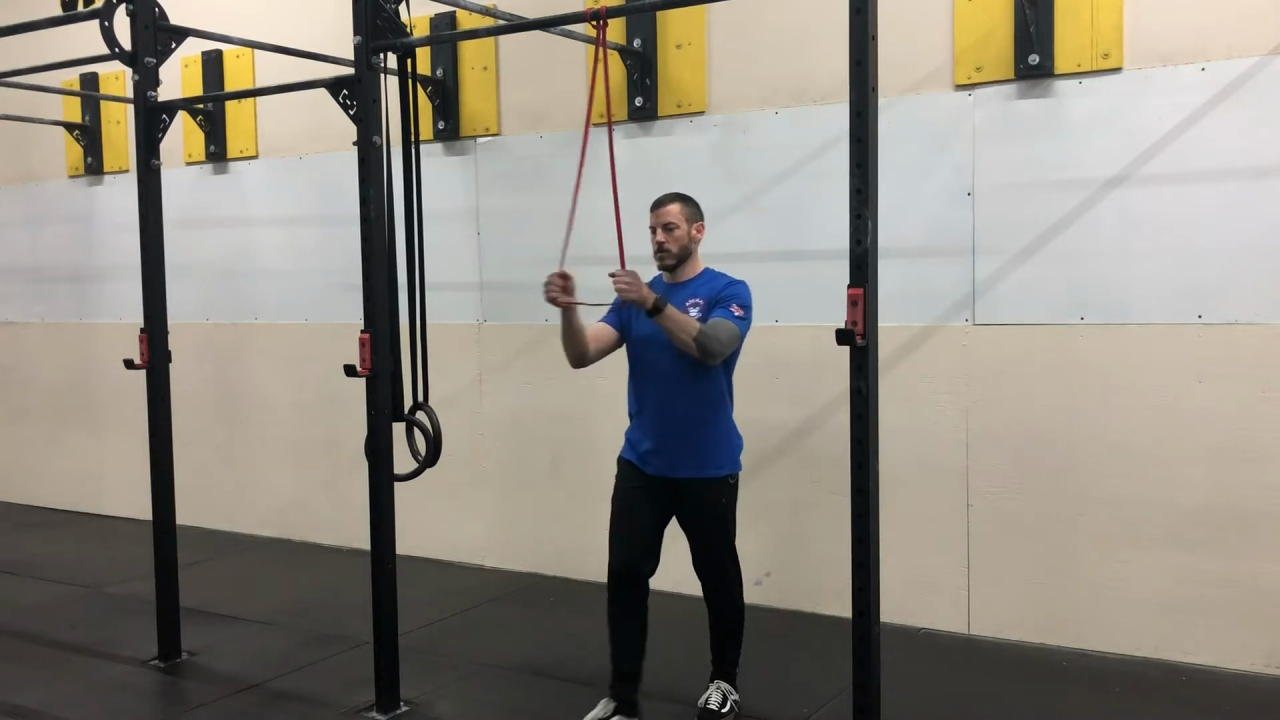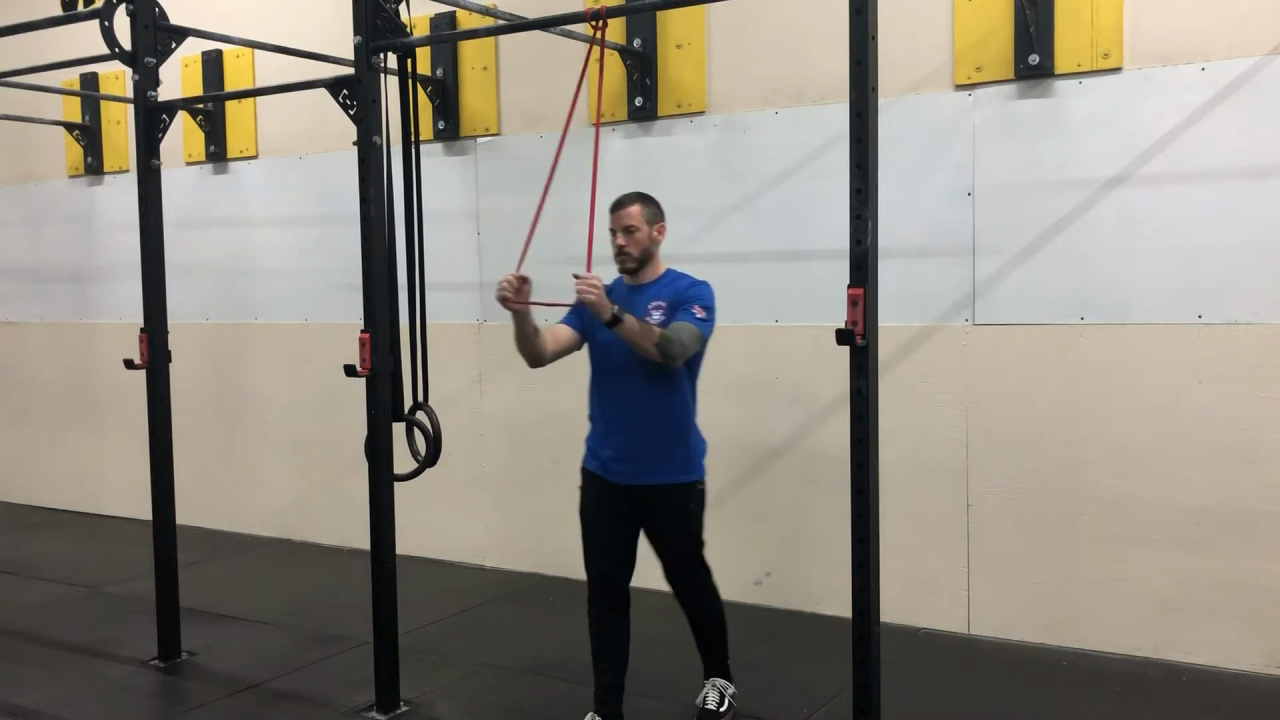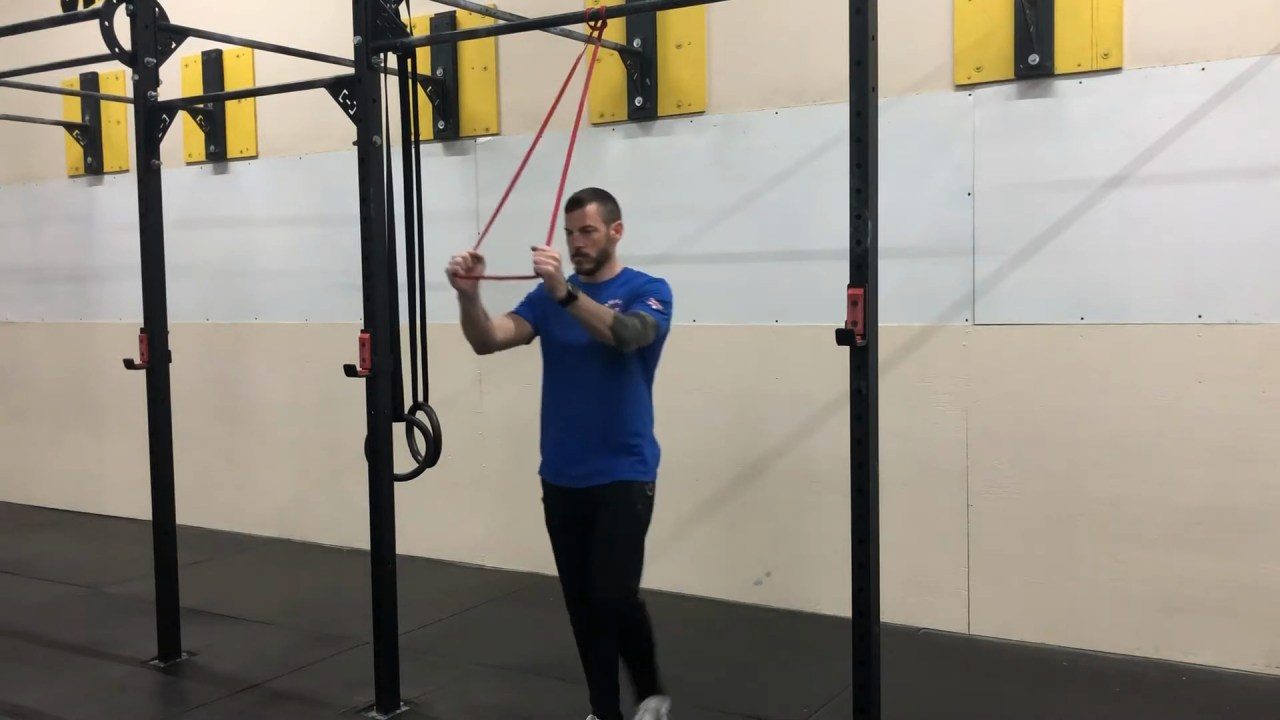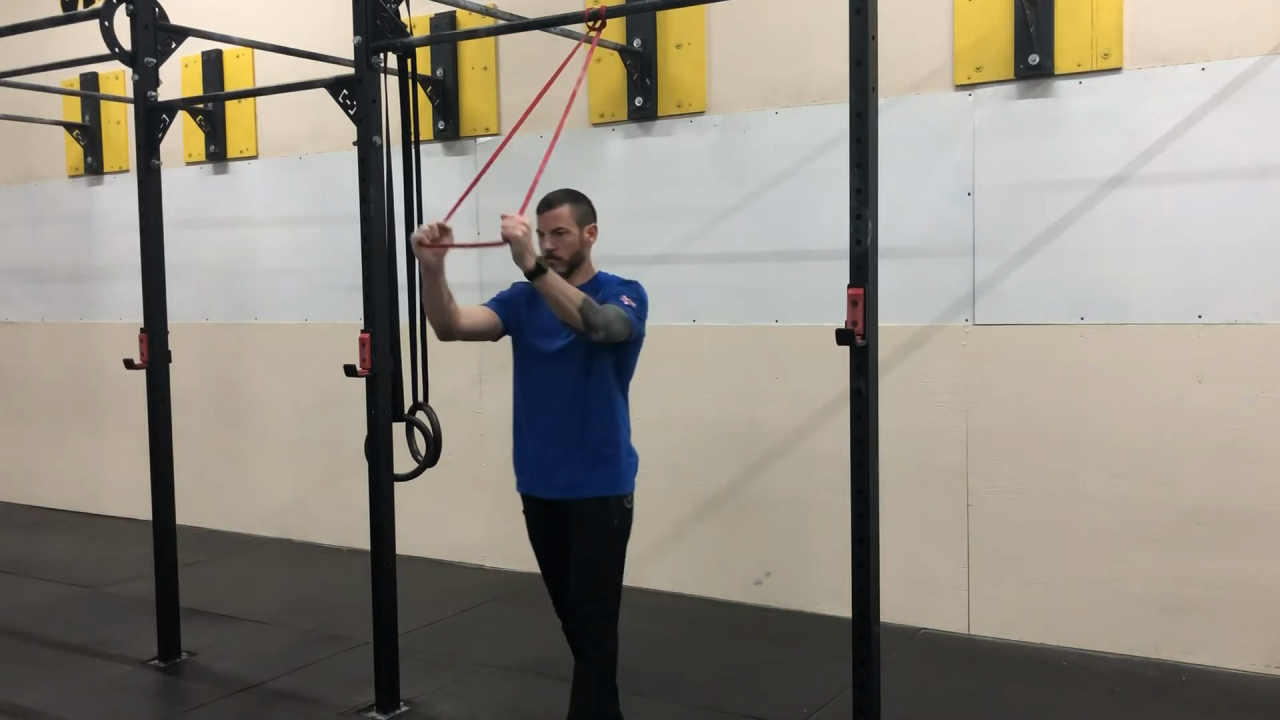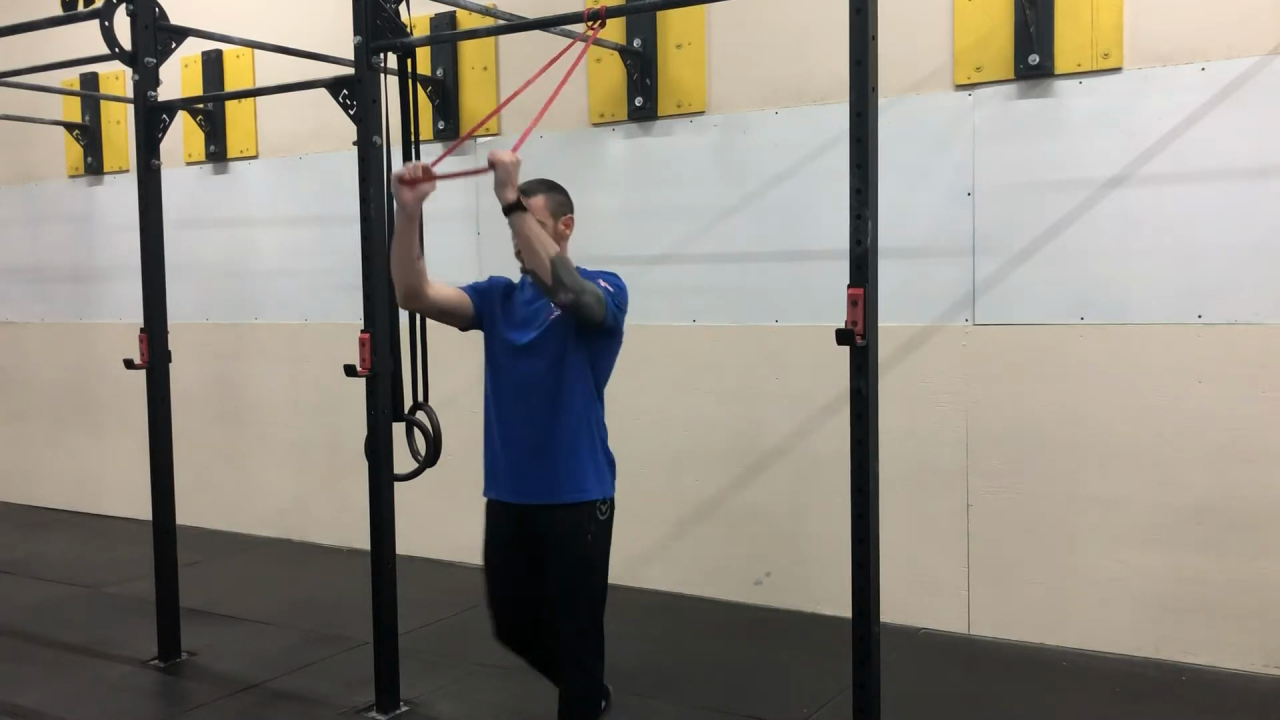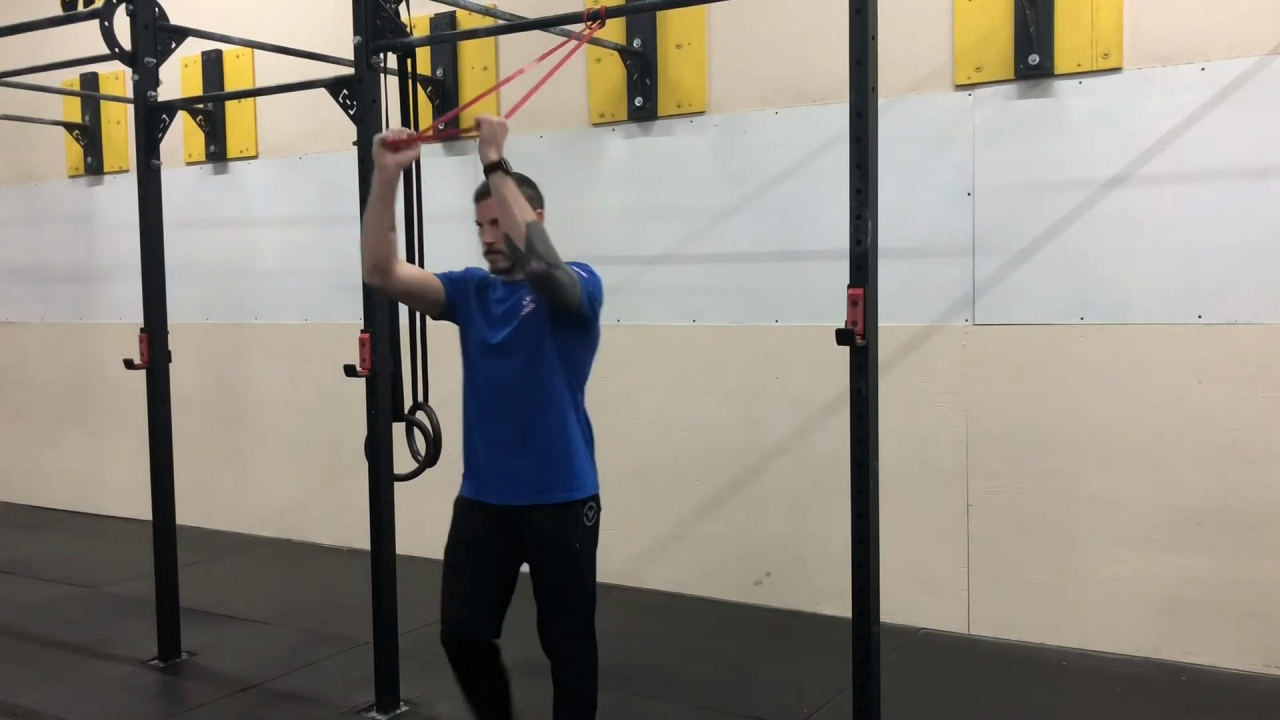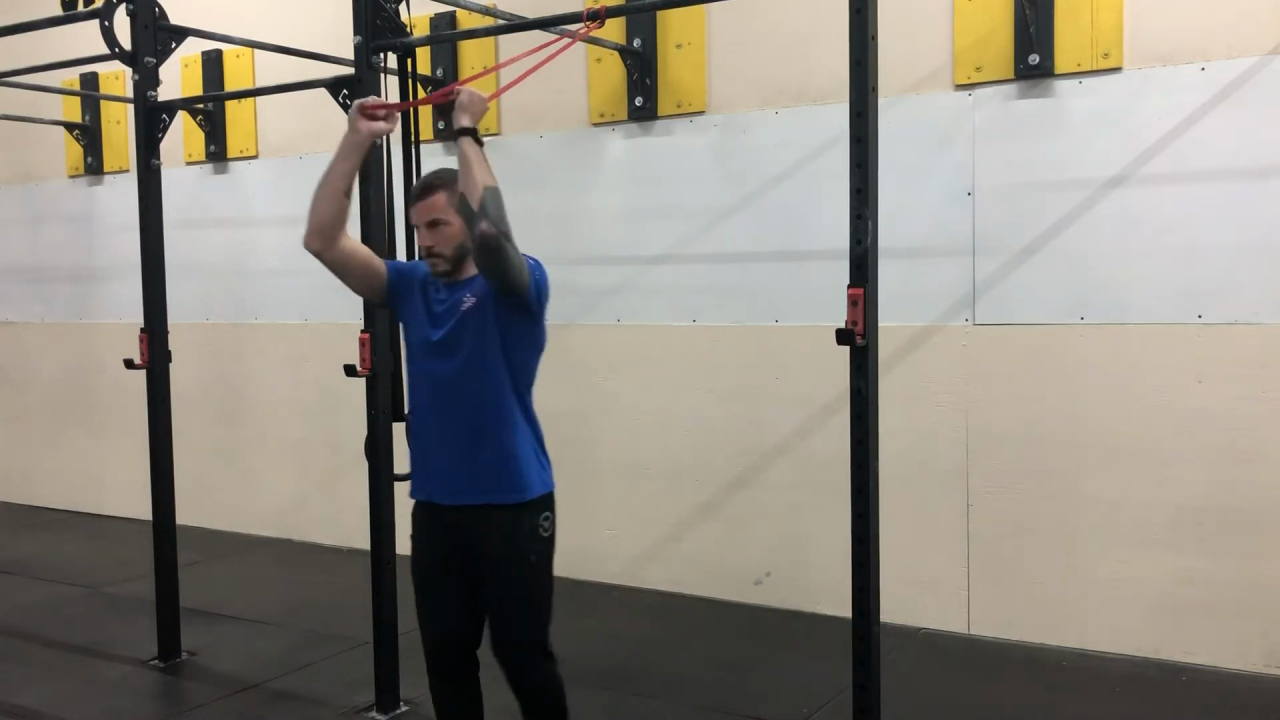
dt=0.3s
person 1, frame 1
left shoulder: (728, 292)
right shoulder: (633, 299)
left elbow: (711, 347)
right elbow: (583, 355)
left wrist: (653, 303)
right wrist: (568, 309)
left hip: (707, 468)
right hip: (641, 464)
left knee: (718, 579)
right knee: (625, 576)
person 1, frame 2
left shoulder: (691, 293)
right shoulder: (598, 298)
left elbow: (672, 351)
right elbow: (540, 354)
left wrist: (612, 313)
right wrist: (521, 314)
left hip: (672, 475)
right hip: (604, 473)
left knee: (690, 584)
right knee: (604, 592)
person 1, frame 3
left shoulder: (648, 291)
right shoulder: (547, 298)
left elbow: (625, 335)
right elbow: (487, 341)
left wrist: (565, 290)
right wrist: (468, 293)
left hip: (623, 475)
right hip: (561, 476)
left knee: (613, 596)
right knee: (582, 601)
person 1, frame 4
left shoulder: (623, 294)
right shoulder: (521, 300)
left elbow: (595, 323)
right elbow: (451, 326)
left wrist: (532, 266)
right wrist: (432, 268)
left hip: (601, 489)
right hip: (539, 488)
left knee: (591, 619)
right knee: (573, 615)
person 1, frame 5
left shoulder: (602, 291)
right shoulder: (497, 297)
left elbow: (565, 289)
right elbow: (415, 295)
left wrist: (512, 200)
right wrist: (408, 211)
left hip: (576, 498)
right hip: (507, 495)
left knee: (574, 634)
right knee: (514, 626)
person 1, frame 6
left shoulder: (576, 285)
right shoulder: (470, 291)
left elbow: (538, 262)
right elbow: (382, 272)
left wrist: (495, 162)
right wrist: (387, 176)
left hip: (560, 498)
right hip: (482, 498)
left knee: (566, 641)
right knee: (462, 632)
person 1, frame 7
left shoulder: (518, 284)
right shoulder: (409, 287)
left elbow: (490, 230)
right elbow: (323, 240)
left wrist: (465, 132)
right wrist: (356, 141)
left hip: (514, 505)
right hip: (437, 507)
left knee: (522, 650)
right knee: (446, 655)
